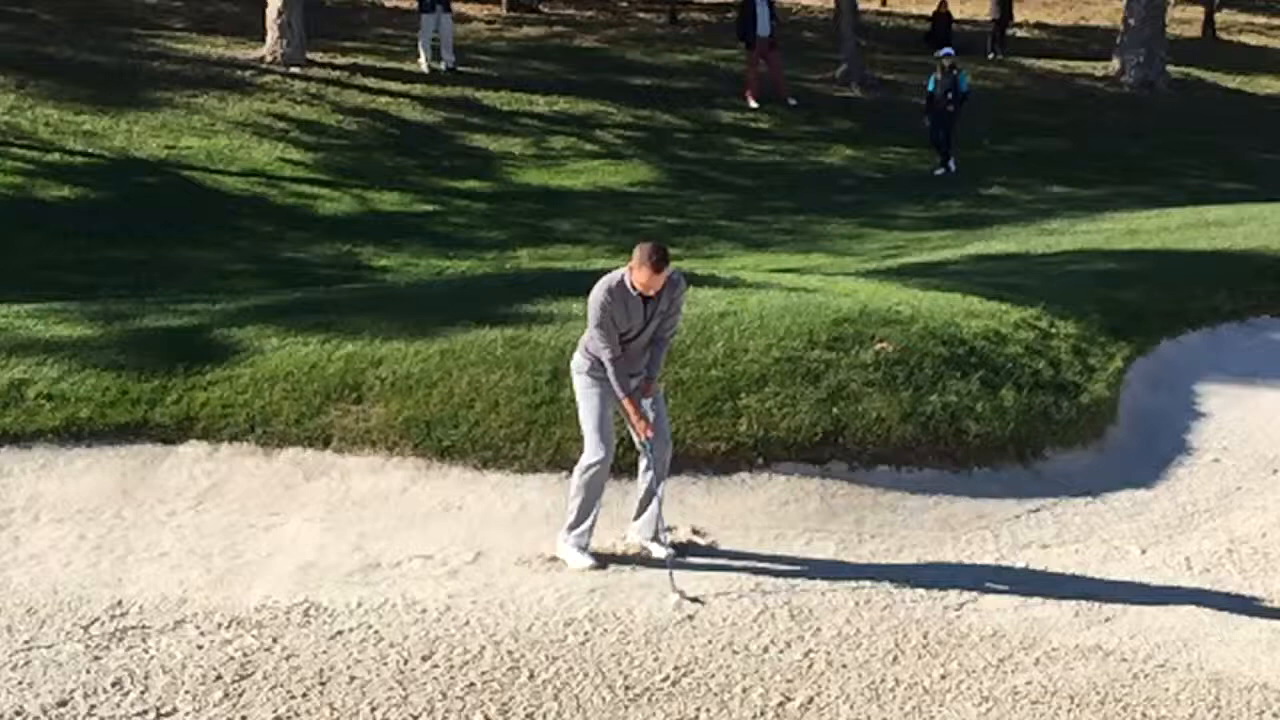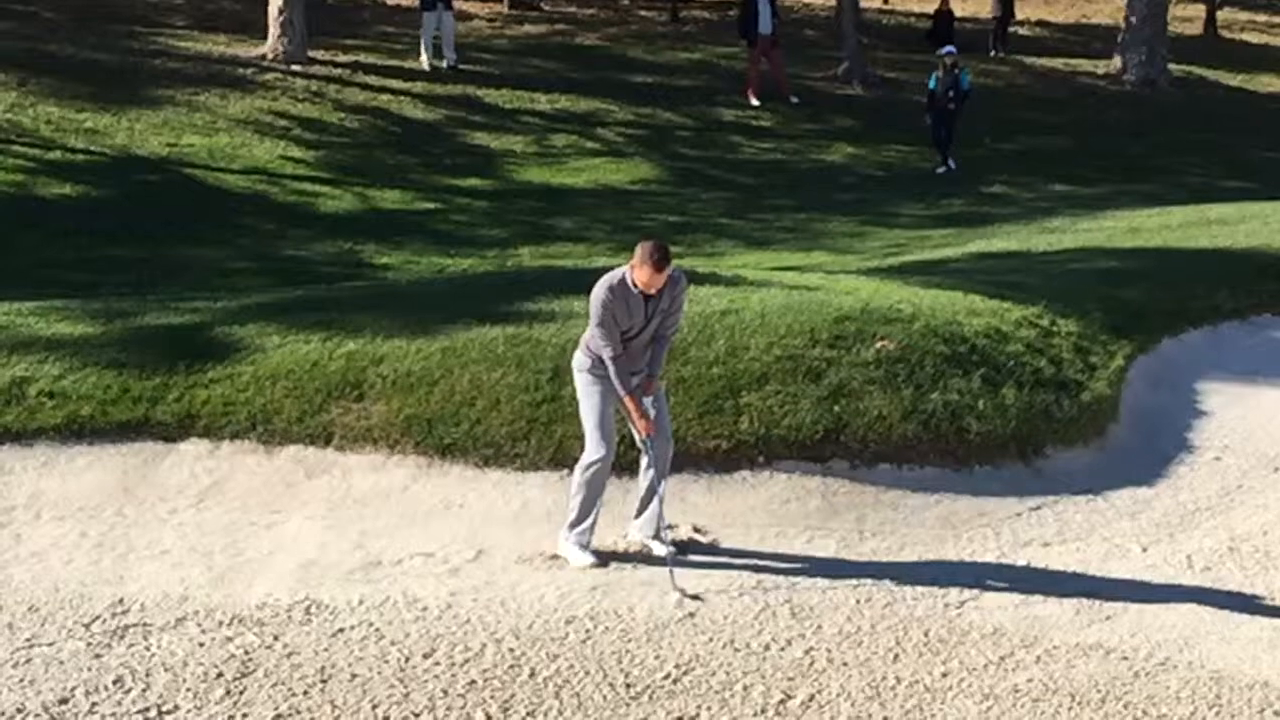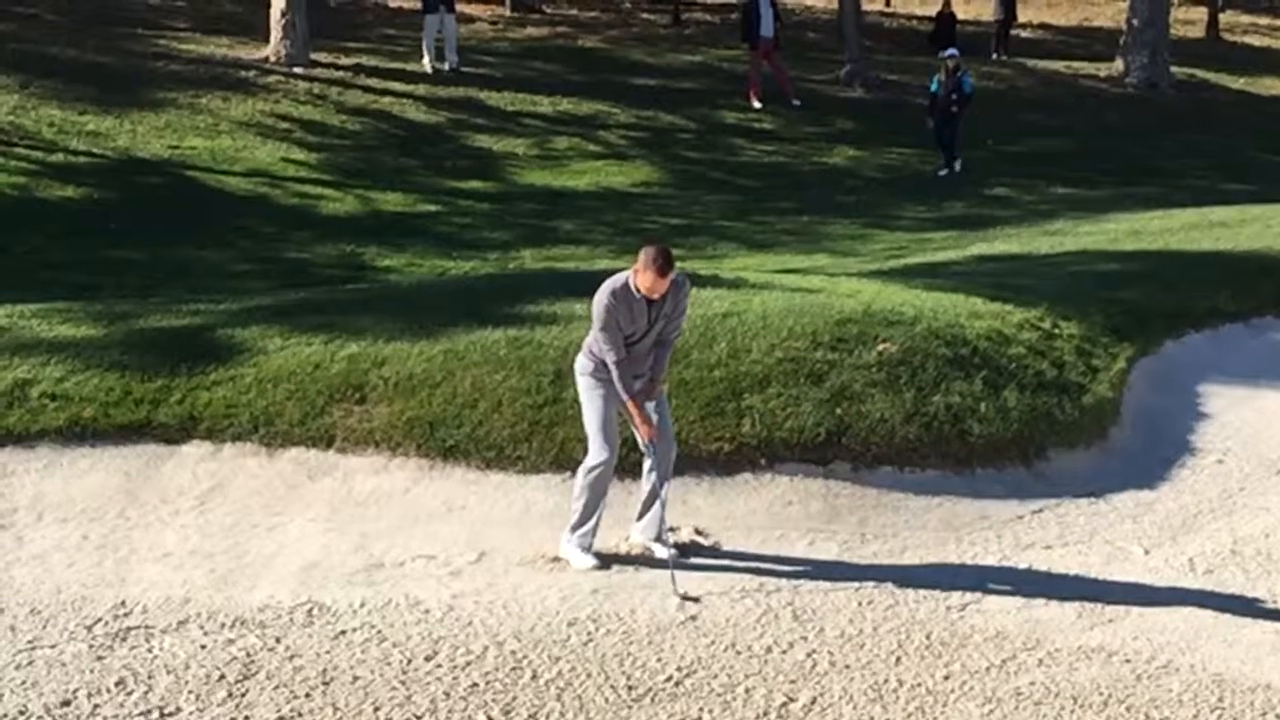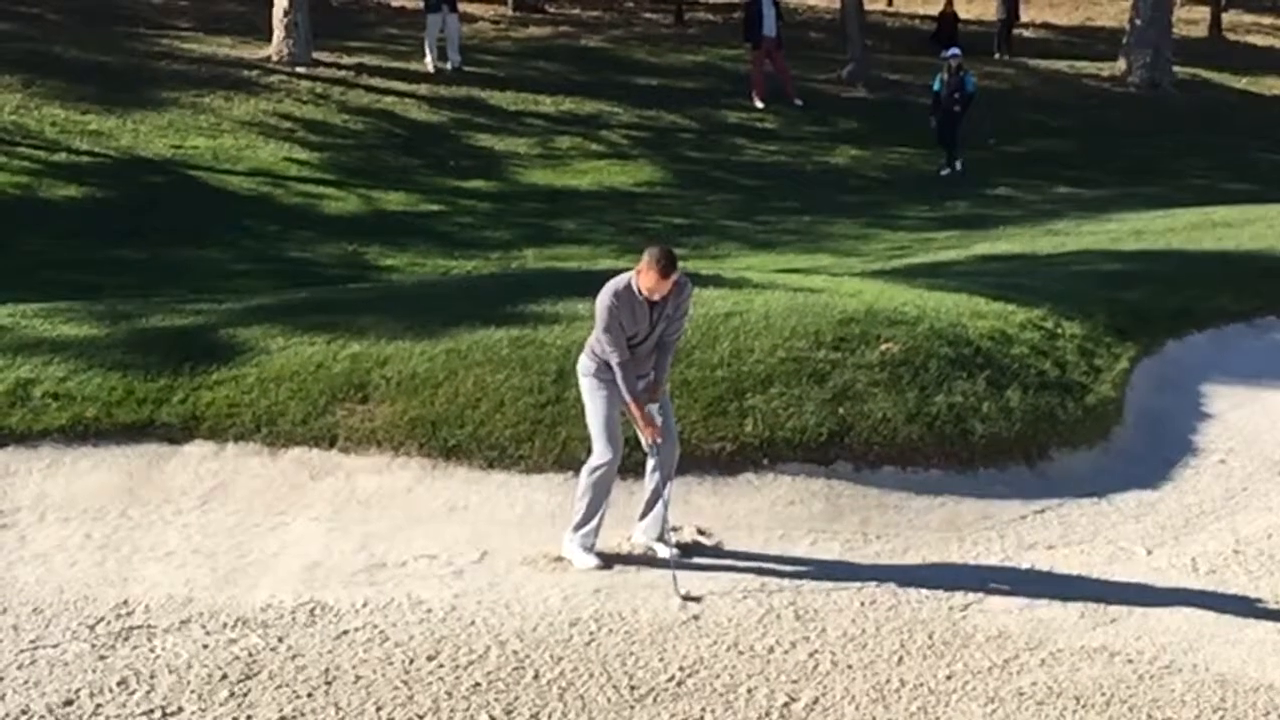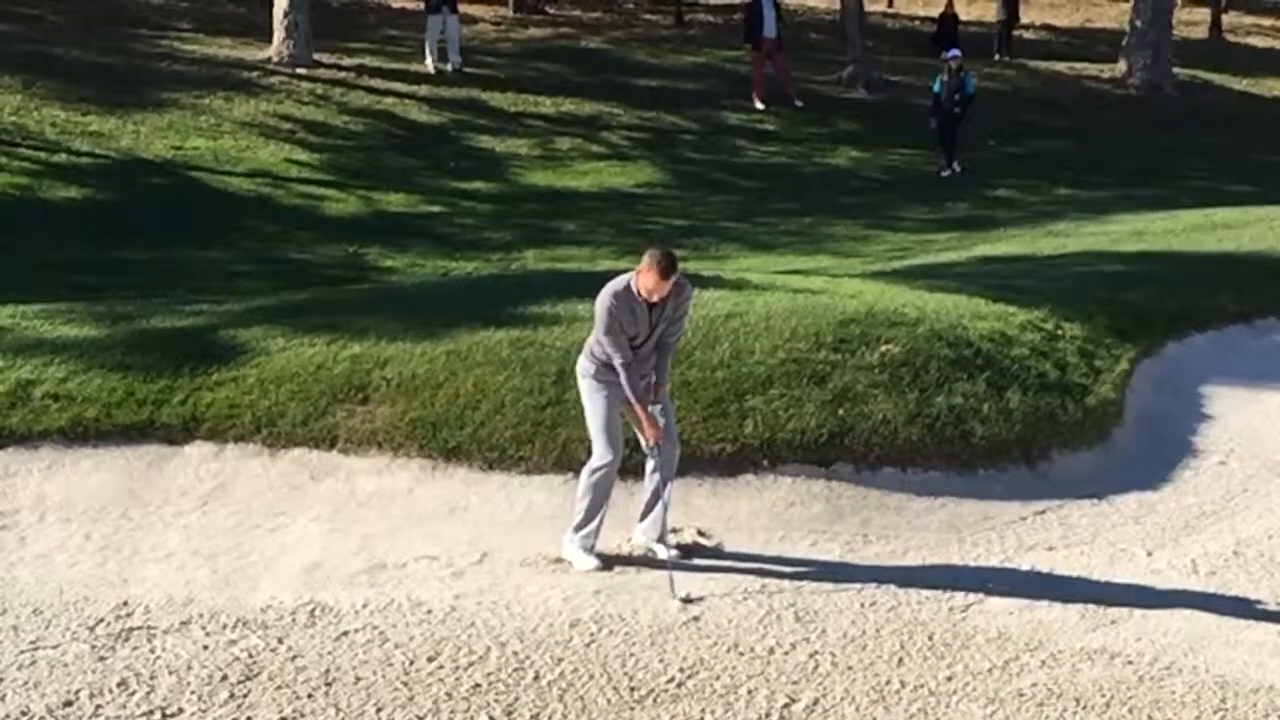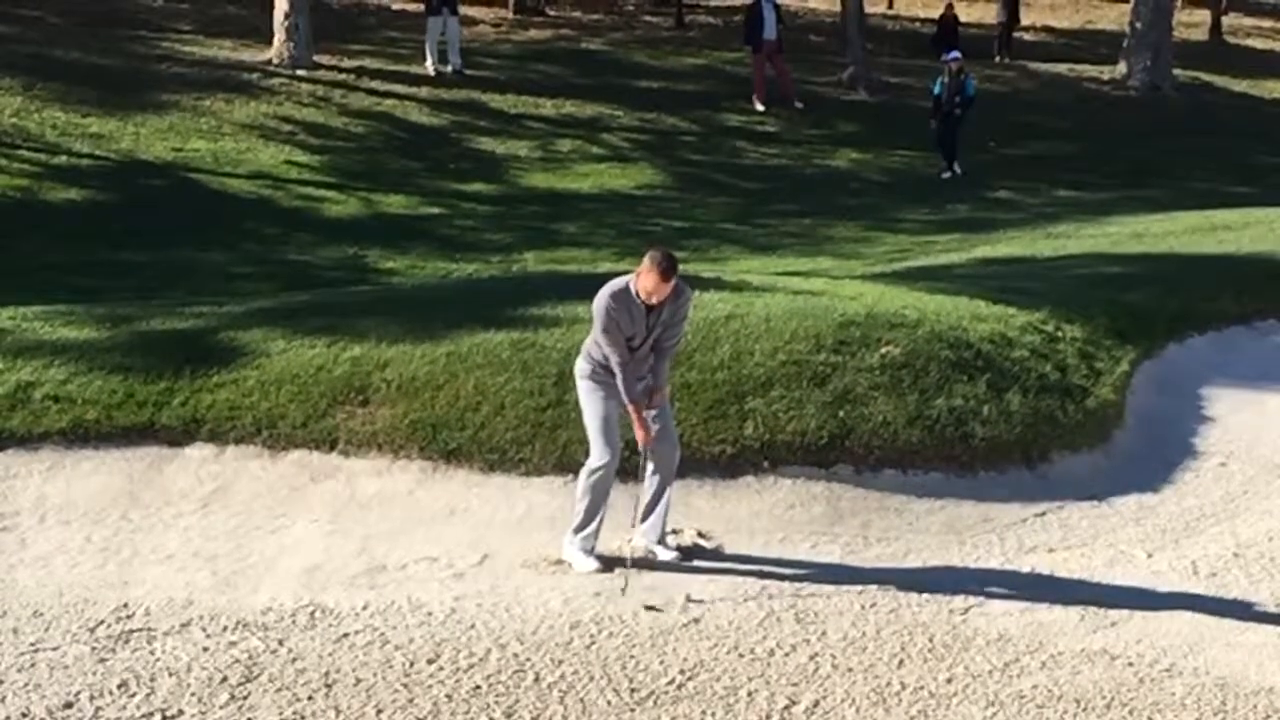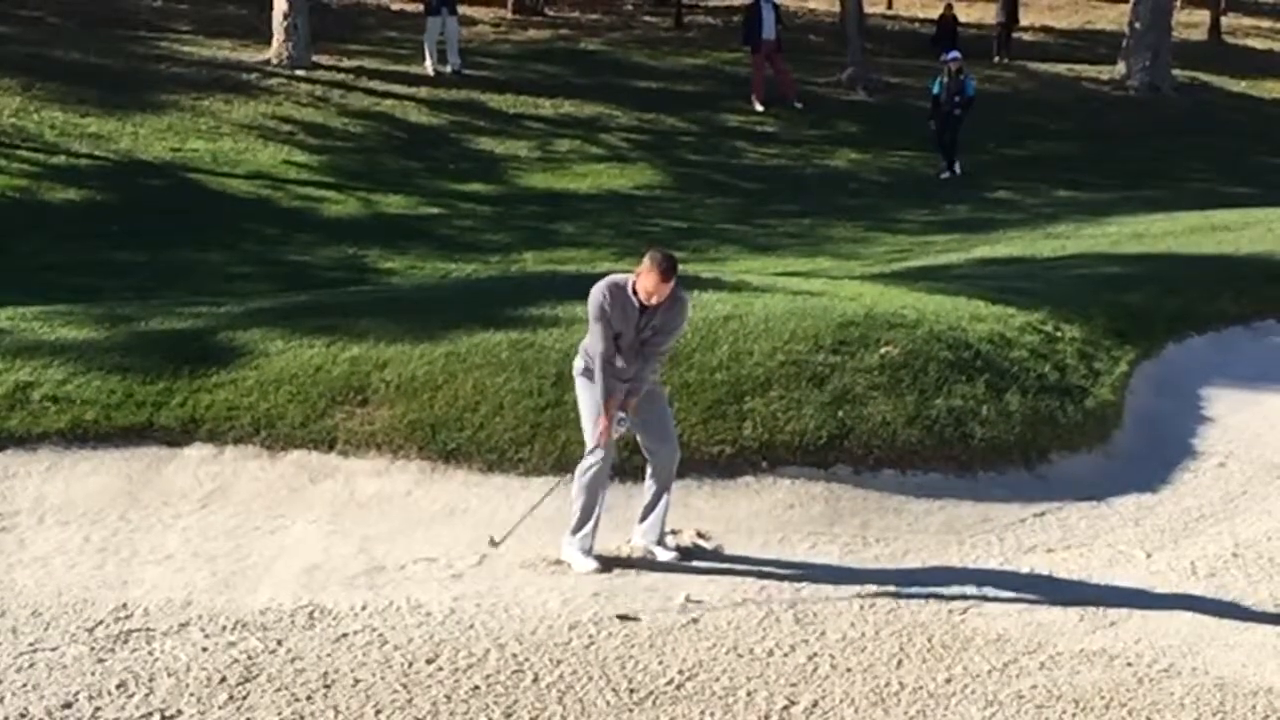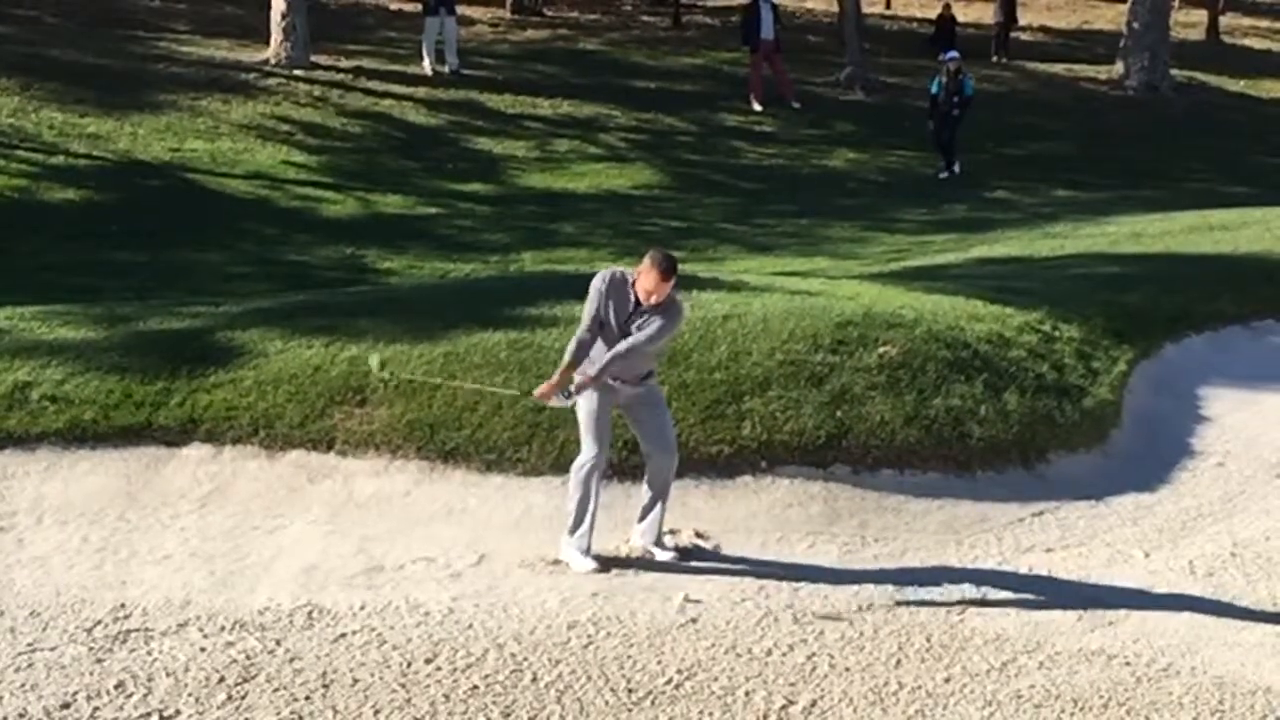
dt=0.5s
person 1, frame 1
left shoulder: (676, 286)
right shoulder: (604, 295)
left elbow: (663, 336)
right elbow: (610, 358)
left wrist: (651, 381)
right wrist: (633, 411)
left hip: (639, 371)
right hip: (596, 371)
left knee: (660, 446)
right knee: (599, 452)
left ankle: (644, 530)
right ankle: (572, 540)
person 1, frame 2
left shoulder: (677, 284)
right shoulder: (606, 293)
left elbow: (664, 334)
right elbow: (611, 355)
left wrist: (652, 379)
right wrist: (634, 409)
left hip: (641, 368)
right hip: (597, 369)
left knee: (661, 444)
right knee: (600, 450)
left ankle: (645, 528)
right ankle: (573, 538)
person 1, frame 3
left shoulder: (680, 288)
right shoulder: (609, 298)
left elbow: (667, 339)
right elbow: (614, 360)
left wrist: (655, 385)
right wrist: (636, 413)
left hip: (643, 372)
right hip: (600, 373)
left knee: (664, 447)
right knee: (603, 453)
left ankle: (648, 530)
right ankle: (575, 540)
person 1, frame 4
left shoulder: (682, 289)
right shoulder: (611, 299)
left elbow: (668, 341)
right elbow: (618, 361)
left wrist: (657, 388)
right wrist: (639, 415)
left hip: (646, 372)
right hip: (602, 373)
left knee: (667, 446)
right knee: (608, 453)
left ankle: (650, 530)
right ankle: (577, 540)
person 1, frame 5
left shoulder: (682, 291)
right shoulder: (611, 300)
left elbow: (667, 344)
right elbow: (622, 362)
left wrist: (659, 393)
right wrist: (643, 415)
left hip: (645, 373)
right hip: (602, 374)
left knee: (667, 447)
right knee: (607, 455)
left ankle: (649, 532)
right ankle: (577, 541)
person 1, frame 6
left shoulder: (680, 296)
right shoulder: (608, 301)
left elbow: (664, 350)
right elbow: (618, 363)
left wrist: (655, 398)
right wrist: (636, 418)
left hip: (642, 376)
right hip: (599, 376)
left knee: (667, 449)
right knee: (605, 456)
left ankle: (650, 534)
right ankle: (578, 543)
person 1, frame 7
left shoulder: (677, 306)
right shoulder: (605, 293)
left elbow: (651, 357)
right elbow: (603, 356)
left wrist: (628, 407)
right wrist: (604, 414)
left hip: (640, 381)
right hip: (594, 375)
left knee: (666, 452)
right knee: (599, 454)
left ankle: (648, 534)
right ankle: (576, 543)
person 1, frame 8
left shoulder: (672, 313)
right shoulder: (607, 282)
left elbow: (629, 350)
right elbow: (586, 334)
left wrist: (585, 384)
right wrist: (559, 378)
left hip: (639, 383)
right hip: (590, 373)
left knee: (664, 456)
right knee: (594, 454)
left ankle: (647, 535)
right ankle: (574, 544)
